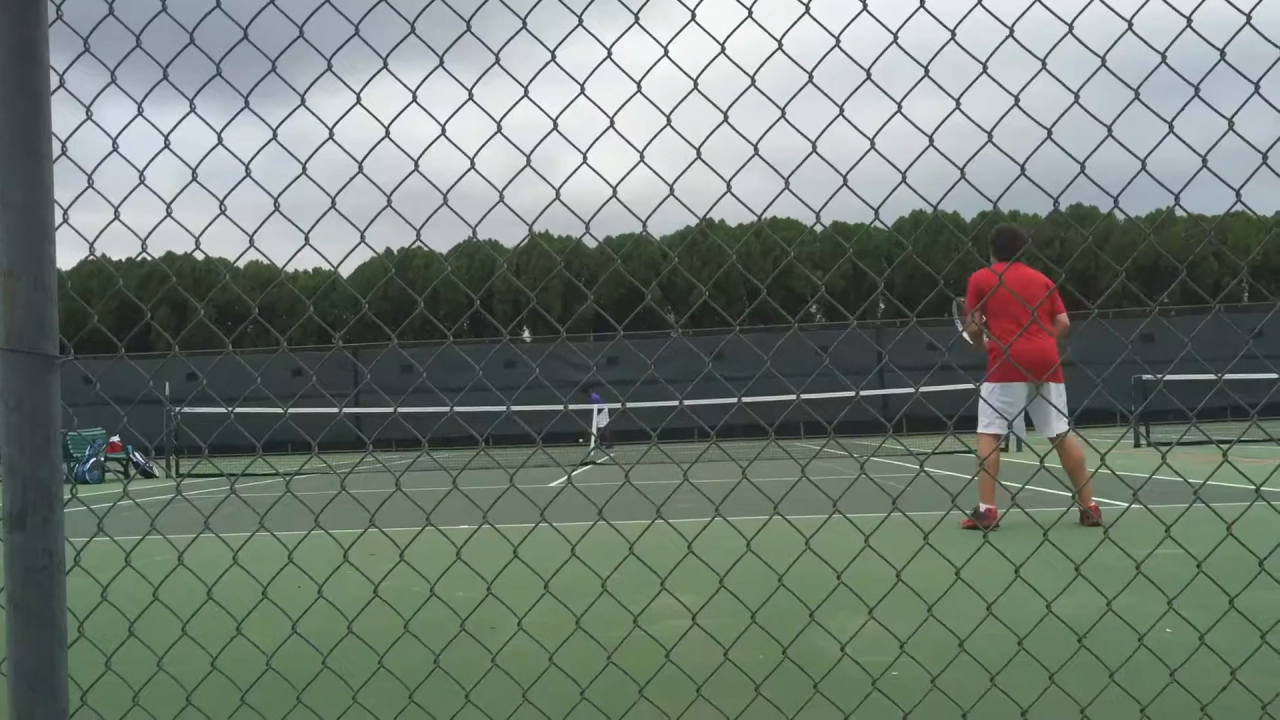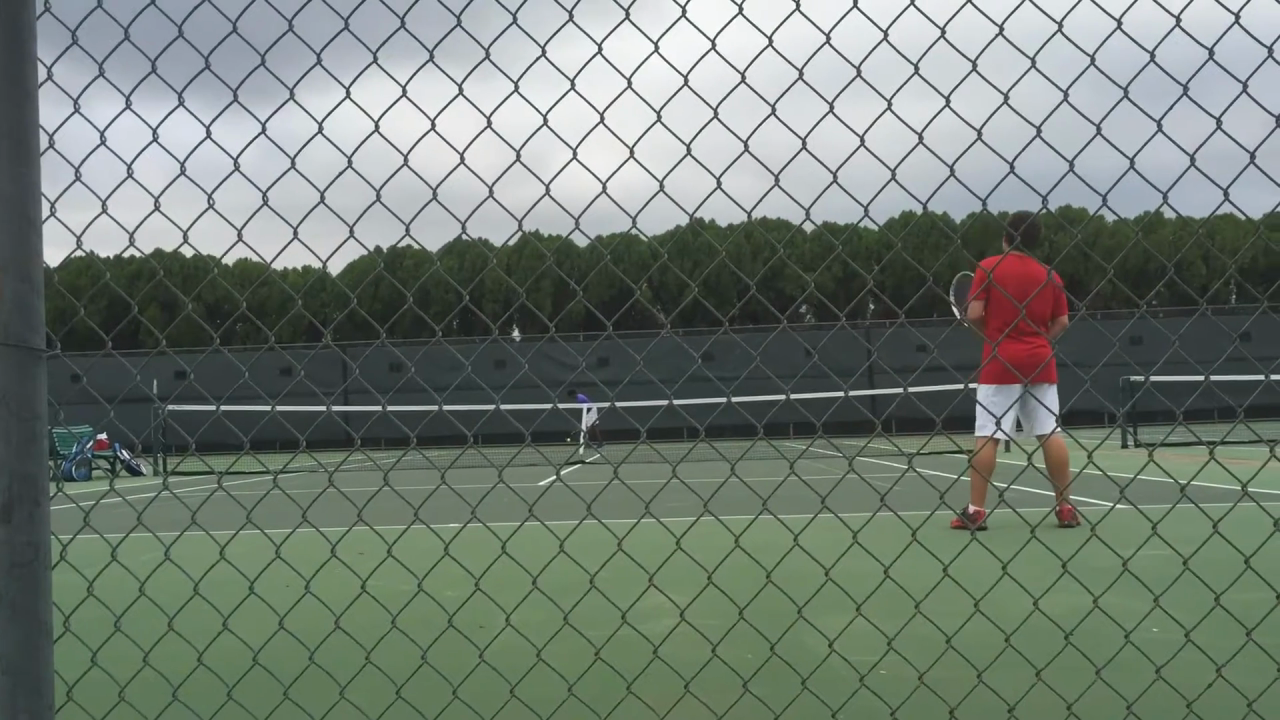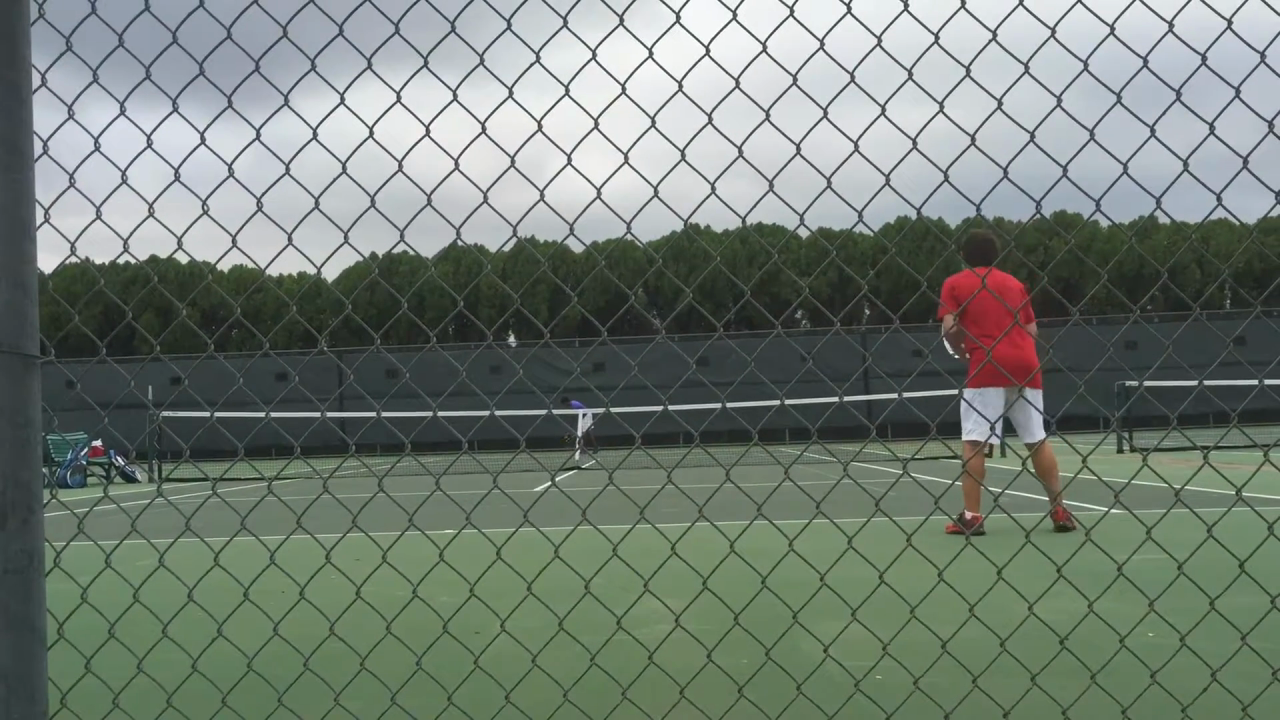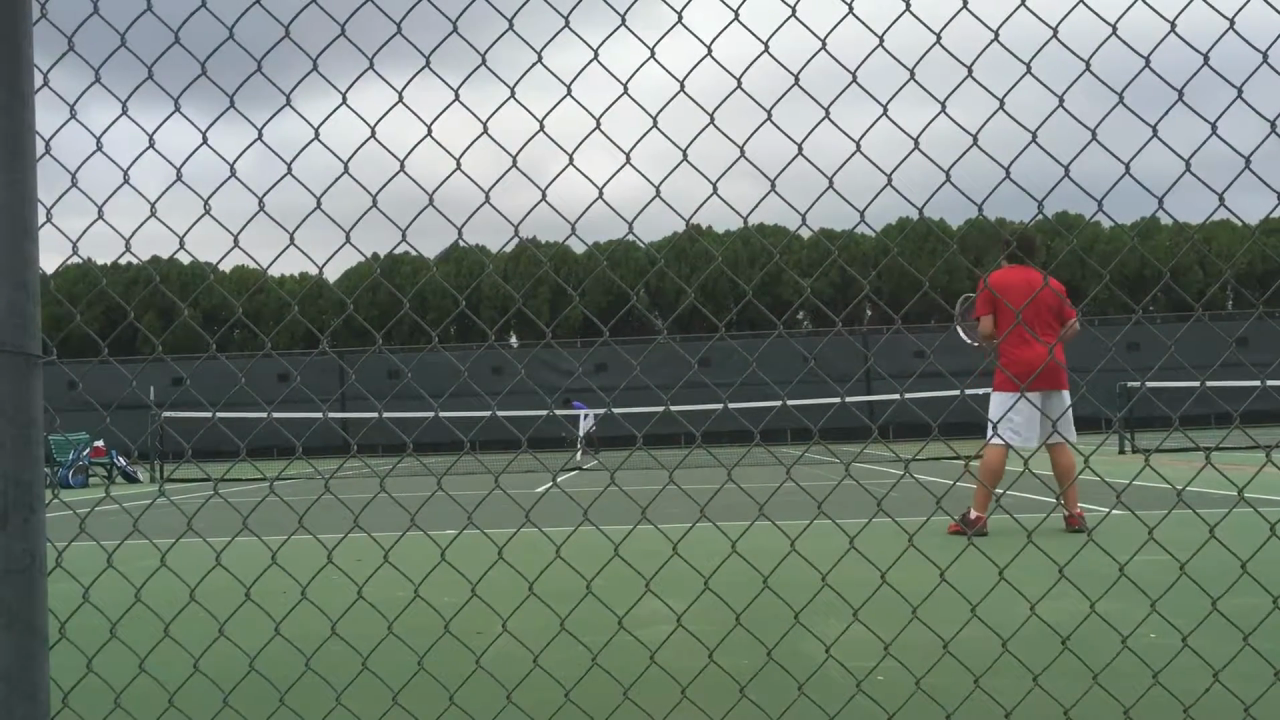
dt=0.7s
person 1, frame 1
left shoulder: (980, 278)
right shoulder: (1041, 279)
left elbow: (973, 326)
right elbow: (1063, 323)
left wrist: (982, 340)
left hip: (1007, 364)
right hip: (1046, 361)
left knee: (989, 434)
right knee: (1062, 434)
left ankle: (987, 509)
right ankle: (1088, 506)
person 1, frame 2
left shoulder: (988, 268)
right shoulder: (1050, 275)
left elbow: (974, 316)
right elbow: (1062, 322)
left hip: (999, 364)
right hip: (1040, 363)
left knee: (987, 436)
right knee: (1051, 433)
left ankle: (976, 511)
right ankle: (1065, 507)
person 1, frame 3
left shoulder: (954, 283)
right shoulder: (1014, 283)
left elbow: (950, 327)
right elbow: (1032, 329)
left wrist: (961, 349)
left hip: (987, 368)
right hip: (1026, 365)
left knee: (974, 440)
right knee: (1037, 440)
left ankle: (972, 516)
right ankle: (1060, 510)
person 1, frame 4
left shoulder: (991, 282)
right shoulder: (1052, 283)
left elbow: (986, 331)
right elbow: (1073, 327)
left wrist: (994, 341)
left hip: (1014, 371)
right hip: (1052, 369)
left knee: (997, 442)
right knee: (1059, 441)
left ankle: (977, 515)
right ankle: (1073, 513)
